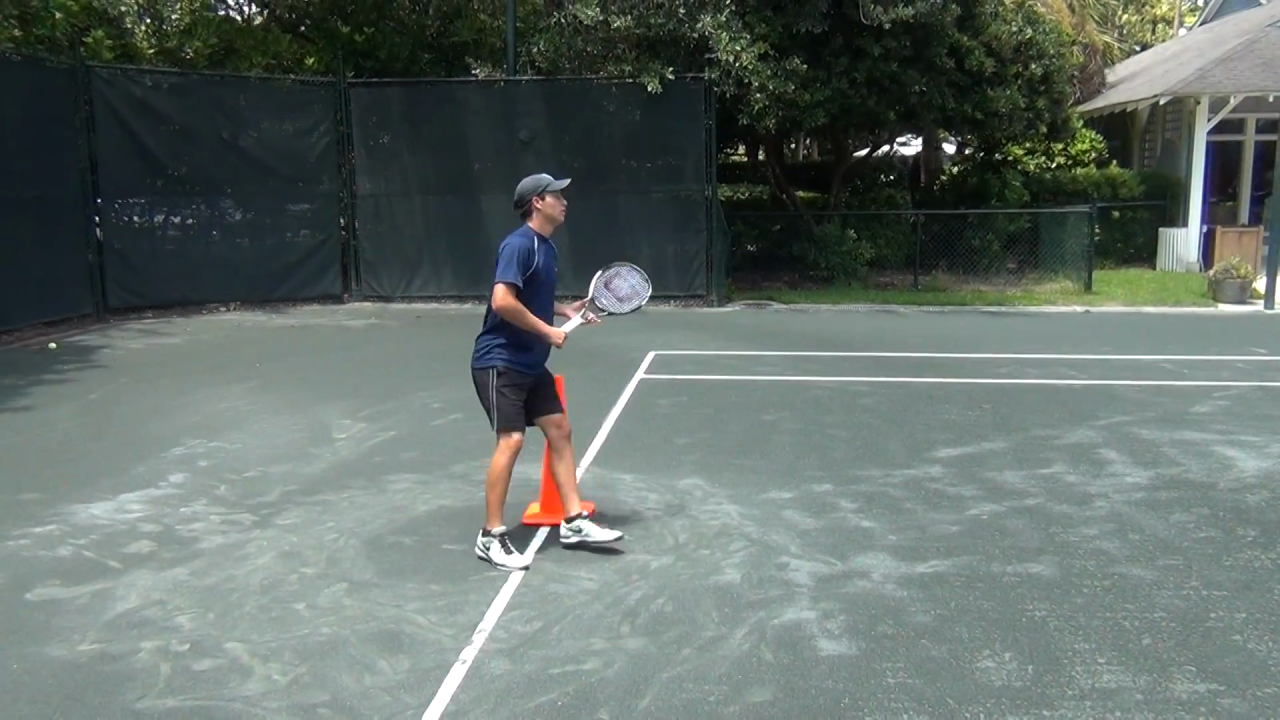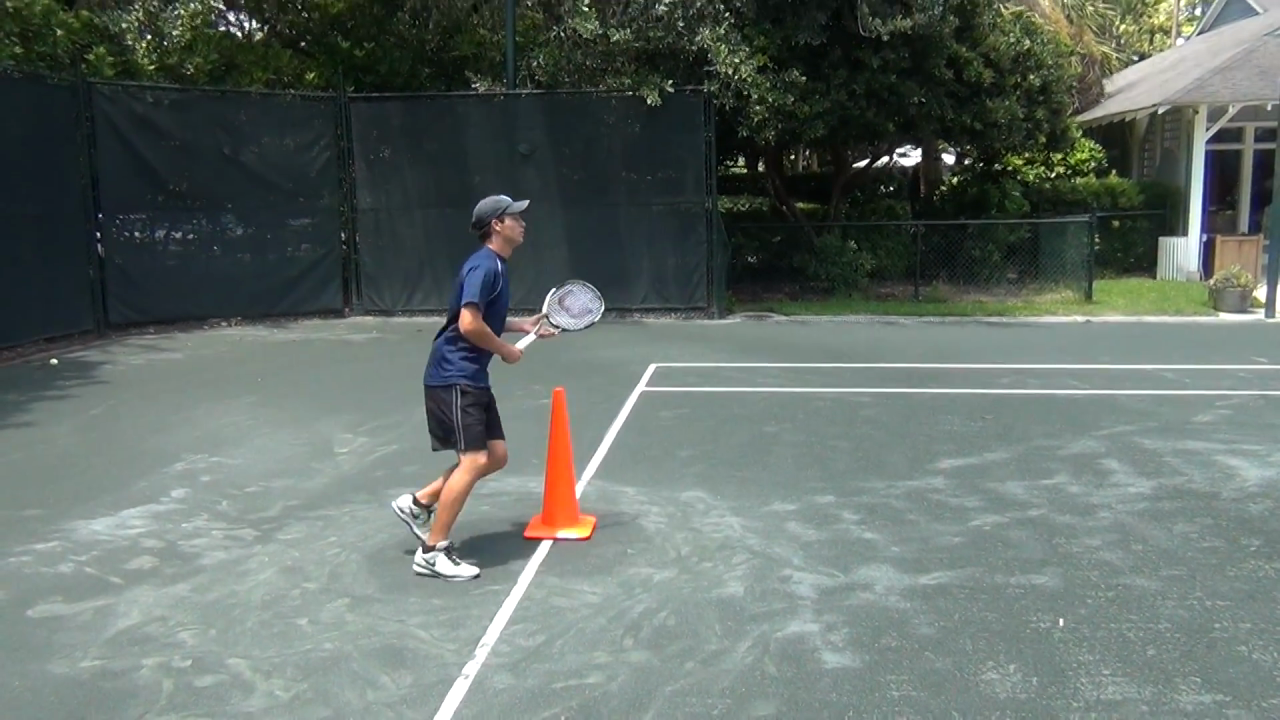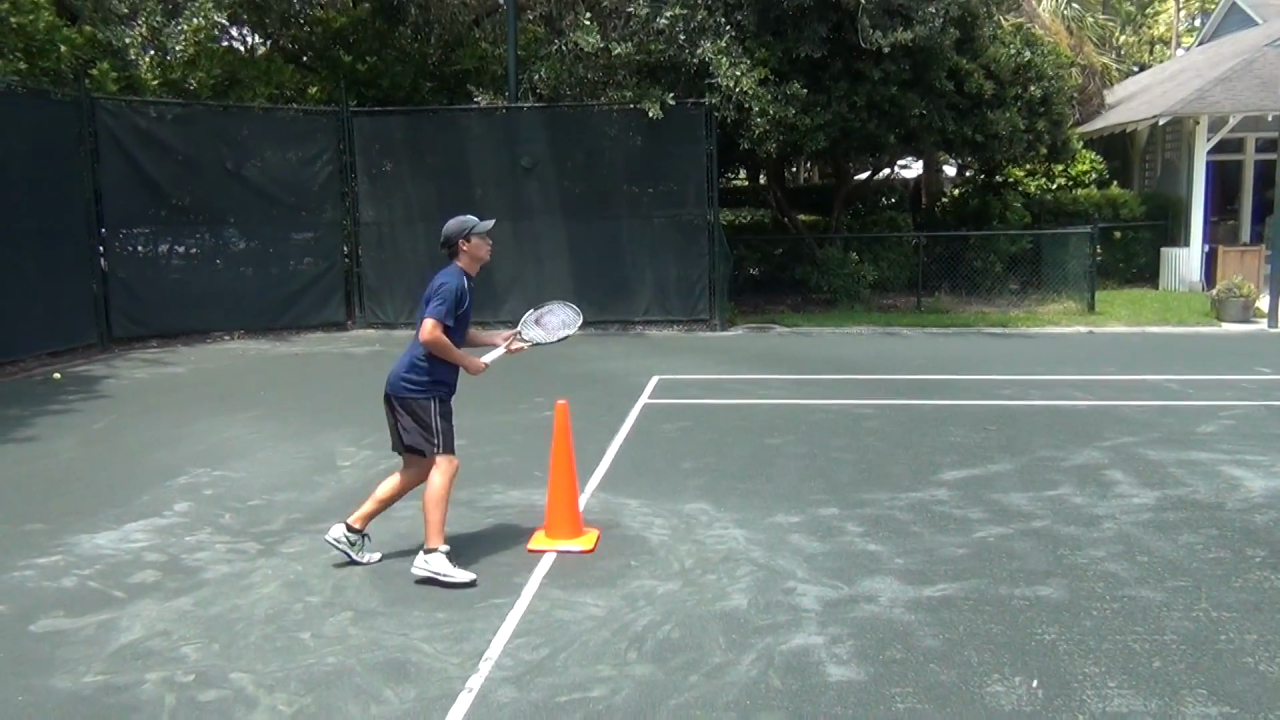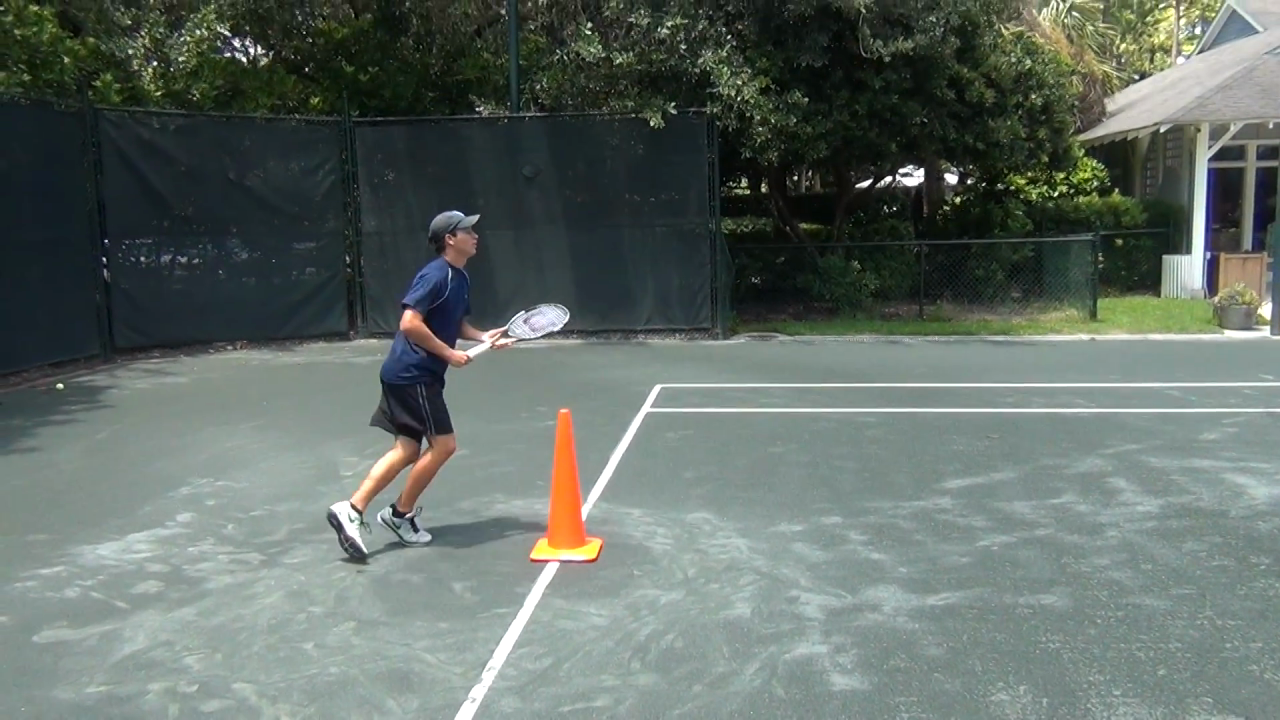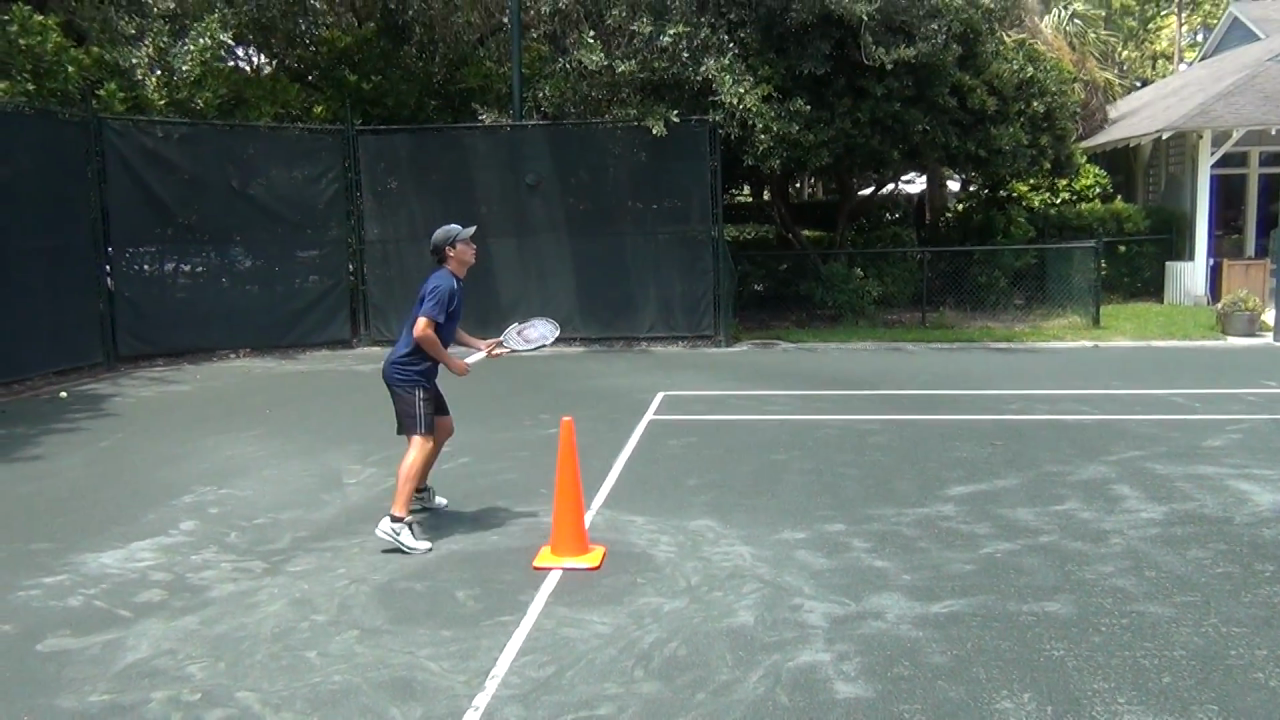
dt=0.2s
person 1, frame 1
left shoulder: (547, 245)
right shoulder: (518, 245)
right elbow: (502, 302)
left wrist: (569, 310)
right wrist: (548, 332)
left hip: (530, 363)
right hip: (499, 360)
left knee: (560, 431)
right knee: (512, 441)
left ankle: (575, 520)
right ankle: (491, 535)
person 1, frame 2
left shoulder: (497, 265)
right shoulder: (484, 267)
right elbow: (469, 325)
left wrist: (526, 325)
right wrist: (506, 351)
left hip: (468, 377)
right hip: (455, 377)
left knee: (496, 455)
right knee: (477, 459)
left ankle: (418, 504)
right ankle: (432, 551)
person 1, frame 3
left shoulder: (465, 283)
right shoulder: (450, 283)
right elbow: (429, 336)
left wrist: (496, 340)
right wrist: (468, 363)
left hip: (411, 386)
right hip: (422, 387)
left knee: (416, 468)
right knee: (444, 462)
left ankle: (350, 529)
right ankle: (433, 554)
person 1, frame 4
left shoulder: (460, 277)
right shoulder: (435, 274)
left elbow: (457, 325)
right elbow: (409, 323)
left wrist: (485, 337)
right wrist: (449, 354)
left hip: (406, 373)
right hip: (413, 374)
left knee: (406, 449)
right knee: (443, 445)
left ankle: (351, 511)
right ankle: (400, 514)
person 1, frame 5
left shoulder: (454, 283)
right shoulder: (442, 286)
left elbow: (448, 329)
right elbow: (422, 332)
left wrist: (480, 344)
right wrist: (451, 362)
left hip: (417, 373)
right hip: (408, 374)
left knee: (444, 427)
right knee: (422, 444)
left ankle: (419, 490)
right ankle: (397, 522)
